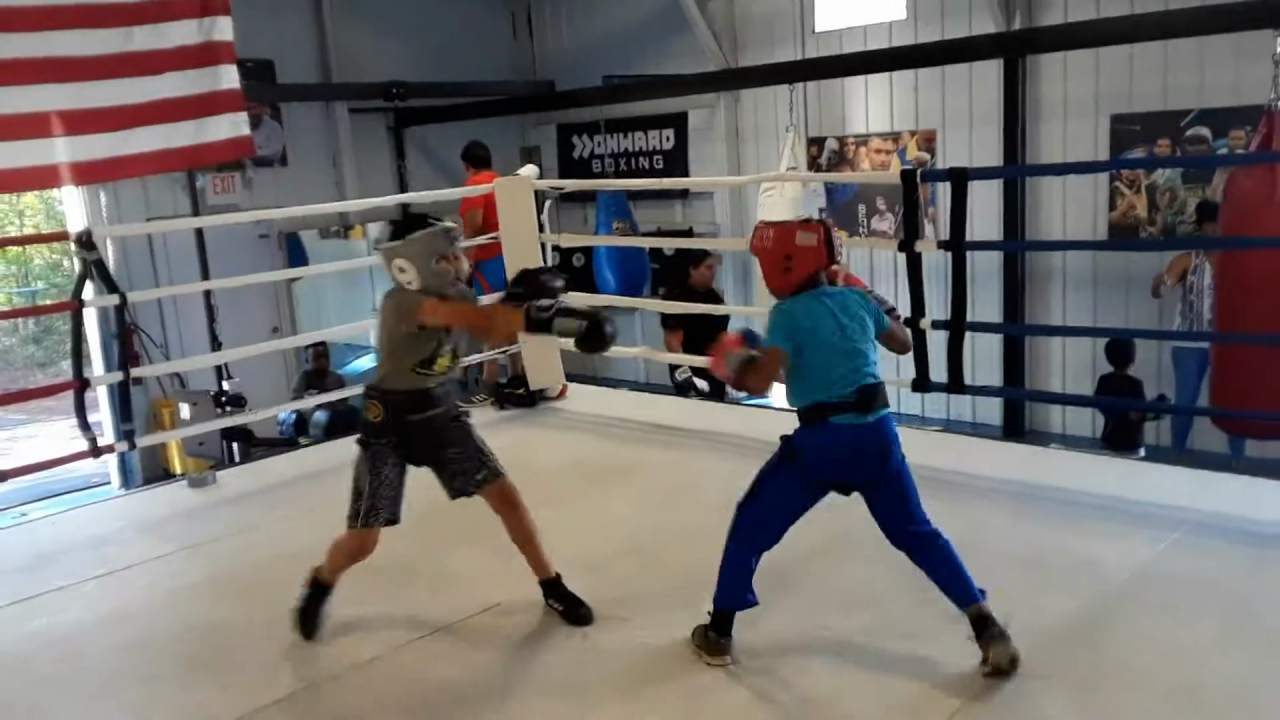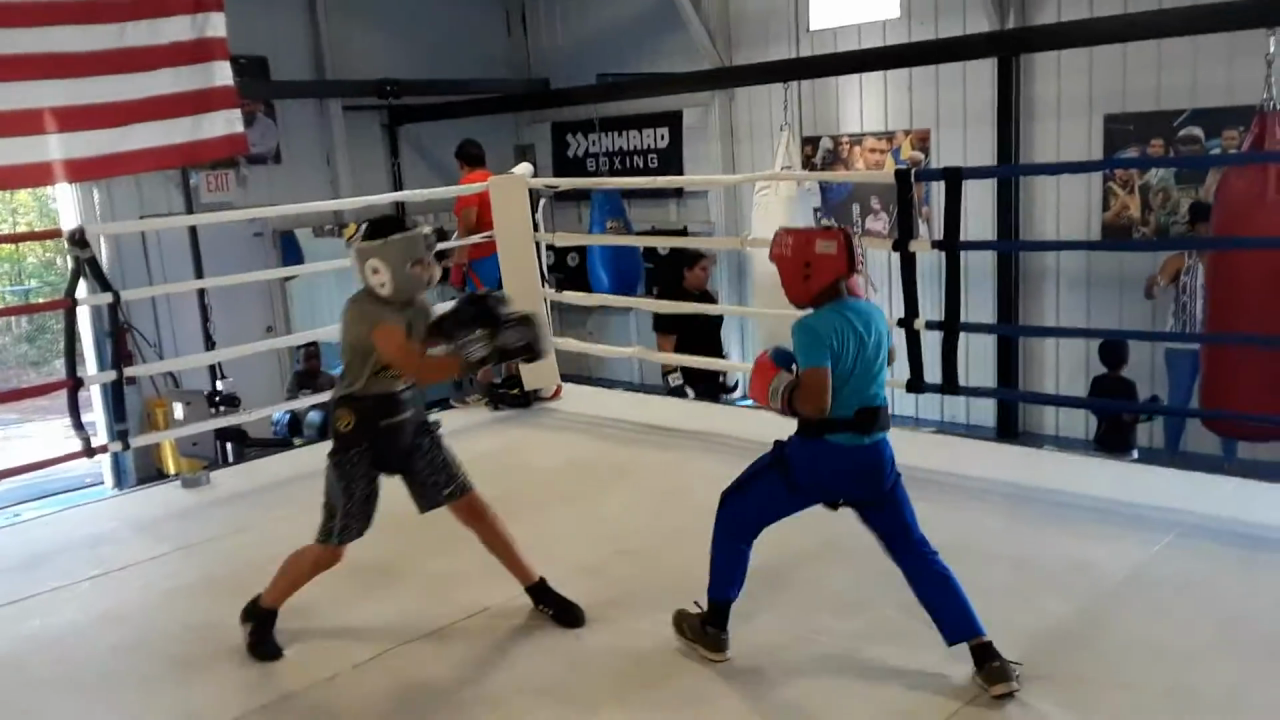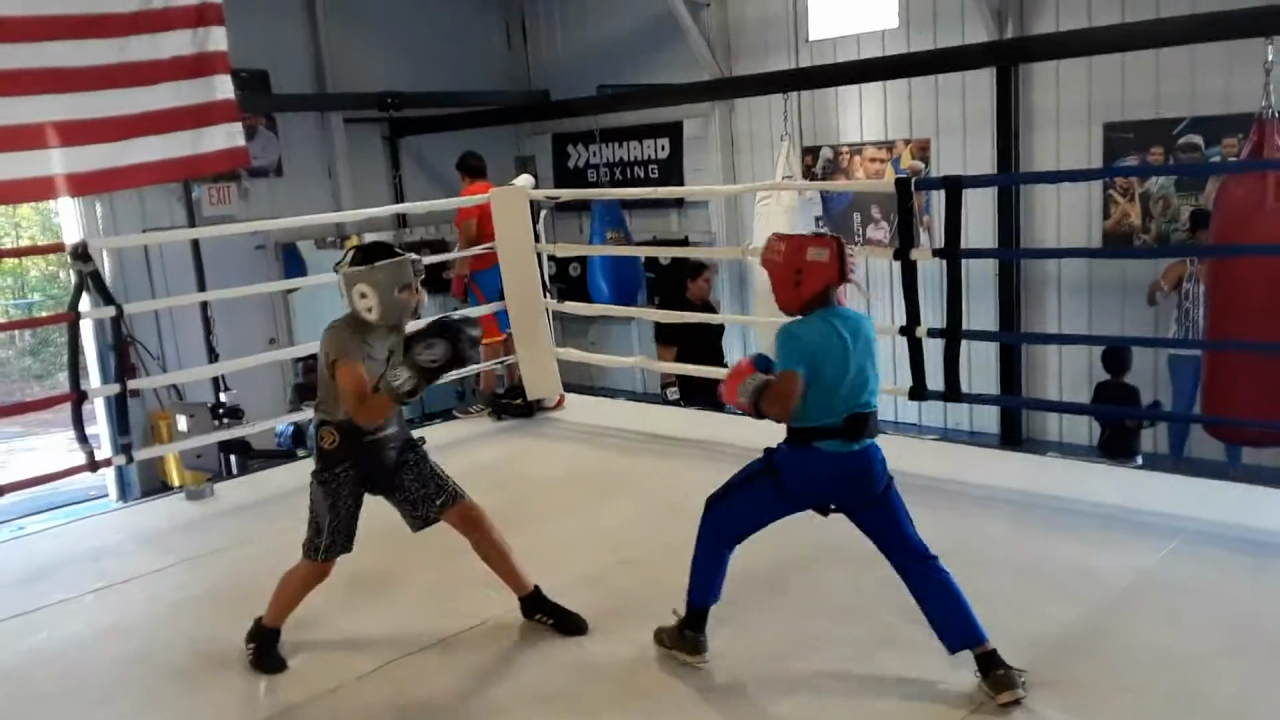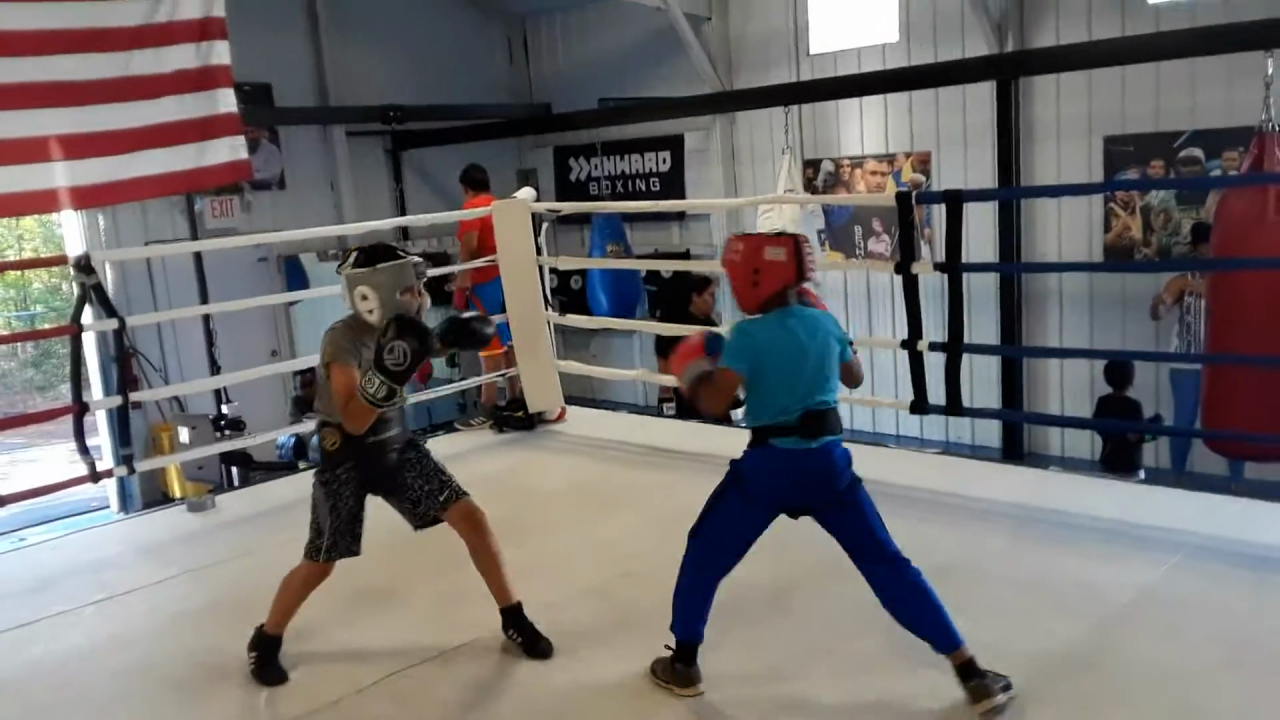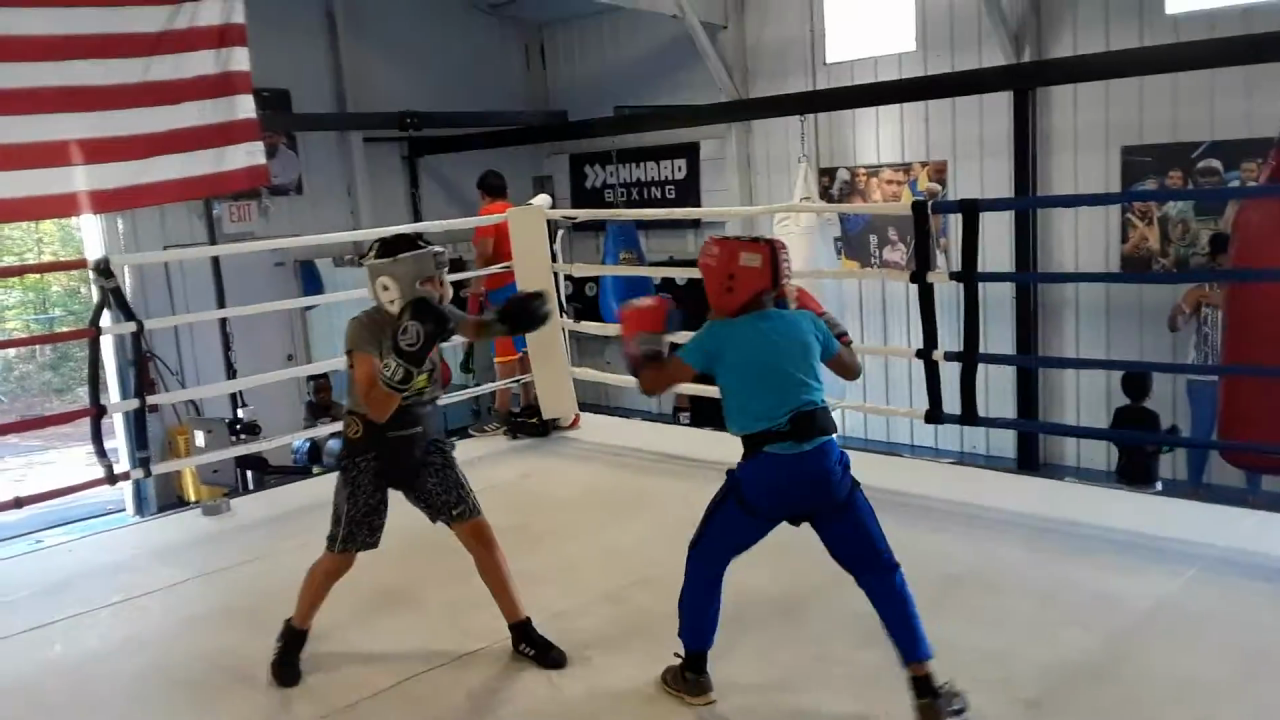
dt=0.1s
person 1, frame 1
left shoulder: (788, 314)
right shoulder: (857, 300)
left elbow: (761, 378)
right elbow: (902, 344)
left wrist: (734, 363)
left hip: (820, 443)
right hip: (876, 434)
left knee: (750, 525)
right knee: (916, 533)
left ankle: (719, 633)
right ankle: (987, 629)
person 1, frame 2
left shoulder: (813, 329)
right shoulder: (874, 315)
left elbow: (816, 403)
left wrist: (778, 386)
left hip: (815, 455)
right hip: (872, 455)
left knee: (734, 515)
right knee: (916, 554)
left ankle: (713, 628)
right ankle: (989, 660)
person 1, frame 3
left shoulder: (796, 335)
right shoulder: (861, 323)
left elbow: (784, 407)
left wrist: (750, 390)
left hip: (804, 461)
right hip: (862, 460)
left knee: (718, 520)
right knee: (916, 559)
left ankle: (691, 632)
right ankle: (993, 667)
person 1, frame 4
left shoulder: (749, 335)
right shoulder: (825, 321)
left elbow: (713, 401)
right elbow: (852, 376)
left wrist: (695, 368)
left hip: (770, 466)
right hip: (829, 461)
left knee: (706, 552)
right knee: (888, 566)
left ankle: (684, 664)
right ankle: (971, 674)
person 1, frame 5
left shoulder: (719, 335)
right shoulder: (804, 322)
left elbow: (653, 383)
right elbow: (851, 369)
left wrist: (642, 339)
left hip: (763, 472)
right hip: (821, 464)
left knee: (706, 560)
right knee: (878, 571)
left ankle: (694, 672)
person 2, frame 1
left shoulder: (450, 290)
right shoulder: (404, 301)
left elbow: (491, 322)
right elbow: (484, 322)
right wrist: (568, 321)
left hip: (441, 417)
right hip: (390, 428)
left knee: (505, 497)
right knee: (362, 542)
left ankle: (552, 586)
right ankle: (320, 585)
person 2, frame 2
left shoulder: (407, 301)
right shoulder: (365, 311)
left elbow: (431, 339)
right elbow: (420, 369)
left wrist: (465, 322)
right wrist: (494, 345)
left hip: (407, 426)
right hip: (359, 437)
left knee: (474, 509)
right knee: (329, 551)
left ankle: (538, 590)
right ankle: (260, 612)
person 2, frame 3
left shoulder: (389, 325)
right shoulder: (342, 337)
right elbow: (366, 413)
left wrist: (450, 342)
right wrist: (414, 371)
left hip: (393, 446)
right hip: (344, 458)
left knee: (470, 517)
right knee: (318, 566)
left ankle: (533, 602)
right ankle: (264, 631)
person 2, frame 4
left shoulder: (399, 325)
right shoulder: (341, 339)
left elbow: (431, 347)
right elbow: (355, 420)
left wrist: (455, 335)
right wrist: (386, 370)
left hip: (396, 446)
right hip: (346, 459)
left knee: (472, 519)
right knee: (318, 566)
left ankle: (513, 618)
right ankle: (265, 642)
person 2, frame 5
left shoulder: (429, 312)
right shoulder: (365, 329)
left elbow: (477, 327)
right elbow: (376, 409)
left wrist: (511, 317)
right wrist: (405, 354)
left hip: (422, 442)
right hip: (370, 451)
left knee: (479, 534)
right knee: (340, 558)
left ankle: (522, 631)
right ankle: (293, 634)
person 3, frame 1
left shoulder: (474, 184)
left elbow: (474, 224)
left wrist: (465, 258)
left hip: (487, 259)
right hip: (507, 256)
left ankle: (489, 385)
right ankle: (516, 376)
person 3, frame 2
left shoulder: (468, 184)
left elbow: (467, 222)
left wrist: (459, 256)
left hip: (482, 259)
left ankle: (483, 385)
right ankle: (510, 375)
person 3, frame 3
left shoulder: (470, 195)
left elbow: (468, 234)
left wrist: (461, 267)
left hip: (483, 270)
left knee: (489, 333)
right knee: (505, 330)
left ankle: (486, 396)
right ankle: (513, 387)
person 3, frame 4
left shoulder: (471, 207)
left elbow: (470, 247)
left wrist: (461, 279)
left hip: (485, 283)
left knee: (491, 347)
right knee: (508, 342)
left ankle: (487, 409)
right ankle: (514, 399)
person 3, frame 5
left shoulder: (488, 213)
left elbow: (485, 253)
left wrist: (476, 285)
left hip: (501, 288)
left knee: (505, 352)
right knee: (522, 348)
left ankle: (502, 414)
right ankle: (529, 406)
person 4, frame 1
right shoulder: (1186, 260)
right elbow: (1159, 291)
right wrist: (1158, 283)
right hip: (1189, 344)
right knee: (1184, 402)
left ankle: (1238, 460)
right ankle: (1177, 456)
person 4, frame 2
right shoulder: (1179, 261)
right elbow: (1152, 293)
right wrist: (1152, 284)
right hip: (1182, 345)
right knee: (1177, 403)
left ankle: (1231, 462)
right ankle: (1170, 457)
person 4, frame 3
right shoulder: (1180, 268)
right elbow: (1154, 301)
right wrist: (1155, 289)
right hip: (1184, 351)
right knee: (1181, 409)
left ankle: (1234, 468)
right ankle: (1175, 463)
person 4, frame 4
right shoulder: (1182, 281)
right elbow: (1157, 315)
left wrist: (1209, 293)
right wrist: (1158, 303)
right hip: (1186, 365)
right knee: (1183, 423)
left ankle: (1237, 482)
right ankle: (1177, 478)
person 4, frame 5
right shoulder: (1200, 292)
right elbow: (1174, 326)
left wrist: (1225, 303)
right wrist: (1176, 312)
right hip: (1204, 377)
right knee: (1200, 435)
left ankle: (1253, 494)
right ankle: (1194, 489)
